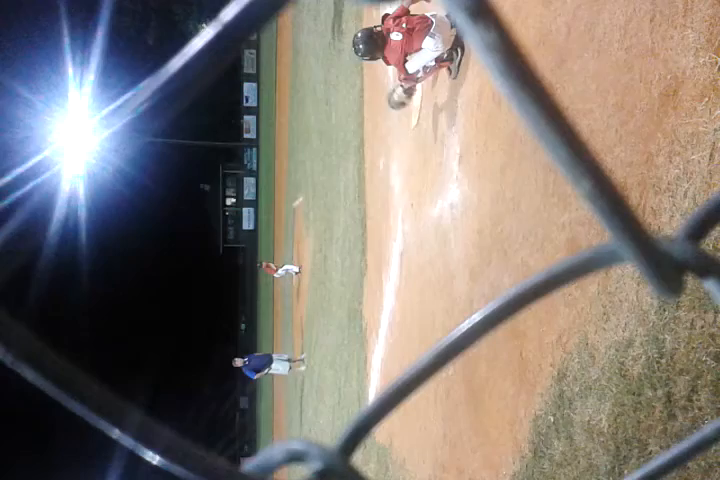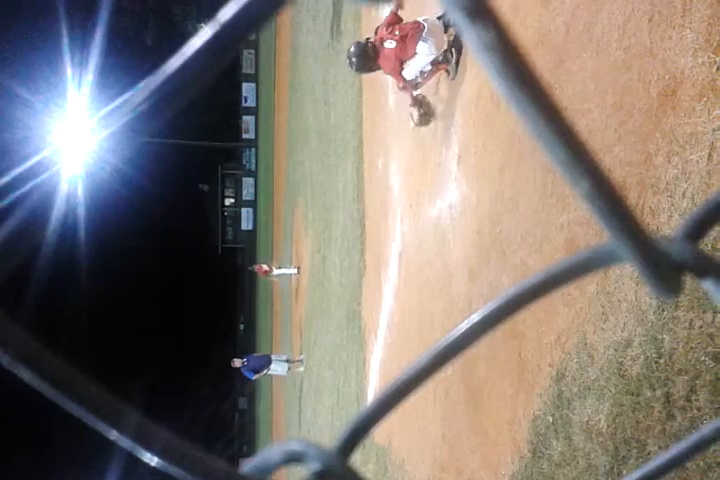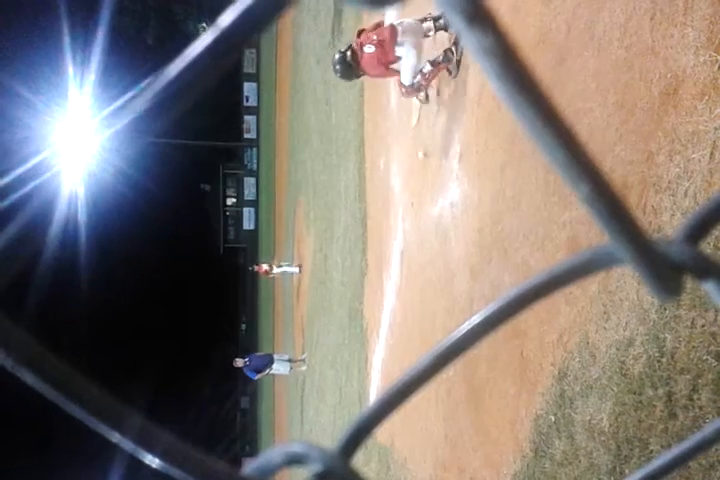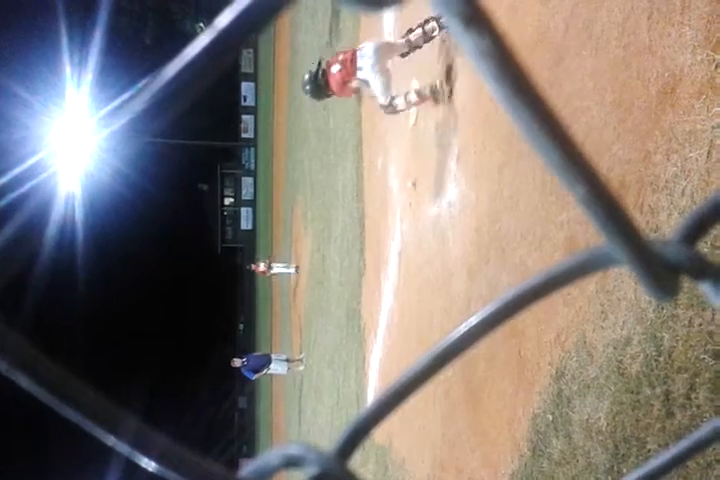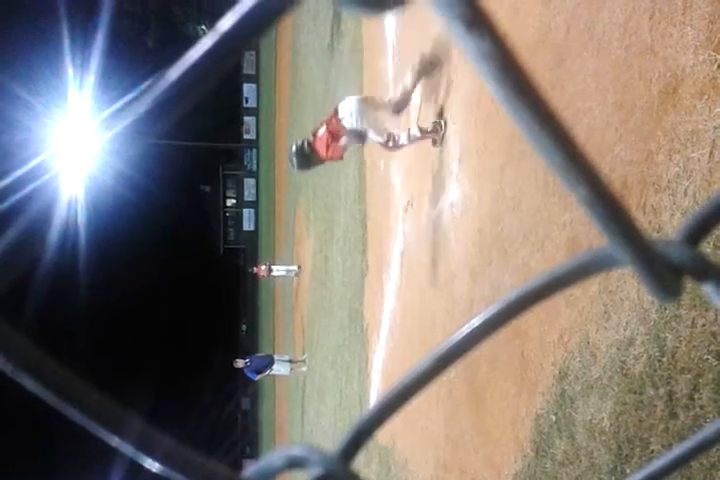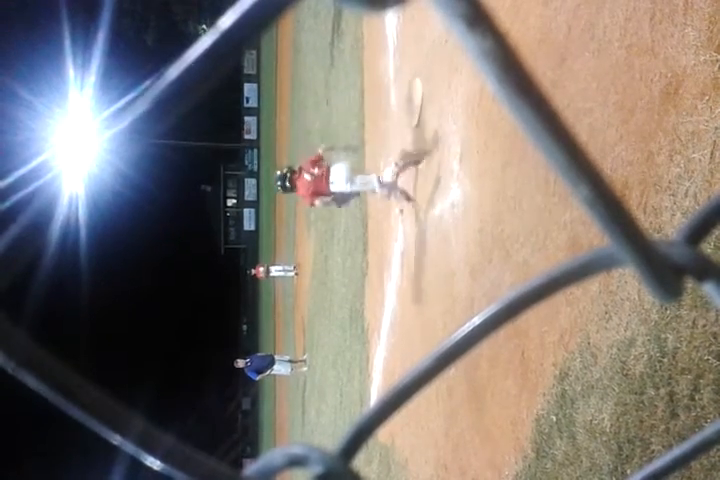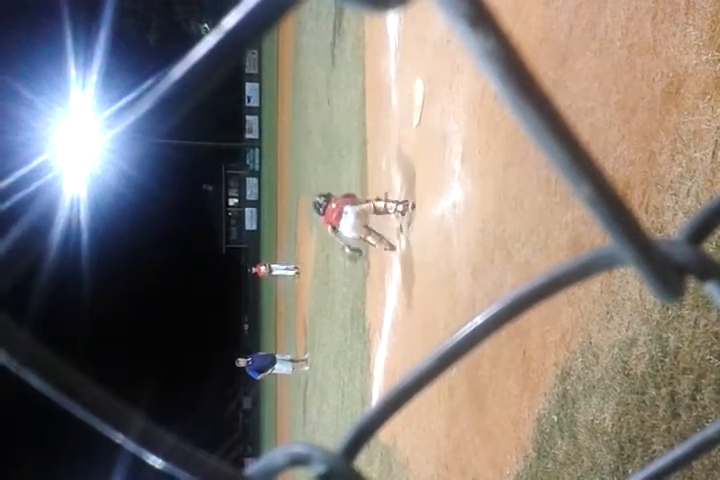
dt=0.3s
person 1, frame 1
left shoulder: (393, 56)
right shoulder: (389, 22)
left elbow: (405, 77)
left hip: (436, 42)
left knee: (412, 75)
left ankle: (450, 58)
right ankle: (452, 21)
person 1, frame 2
left shoulder: (388, 64)
right shoulder: (382, 31)
left elbow: (403, 84)
left wrist: (411, 96)
left hip: (430, 46)
left knee: (409, 81)
left ankle: (446, 59)
right ankle: (444, 22)
person 1, frame 3
left shoulder: (371, 67)
right shoulder: (362, 37)
left elbow: (400, 75)
right elbow: (380, 24)
left hip: (408, 47)
left ankle: (447, 58)
right ankle: (439, 23)
person 1, frame 4
left shoulder: (338, 87)
right shoulder: (333, 64)
left elbow: (357, 83)
left hip: (371, 67)
left knee: (390, 106)
right knee: (407, 43)
left ankle: (435, 91)
right ankle: (435, 25)
person 1, frame 5
left shoulder: (326, 152)
right shoulder: (319, 135)
left elbow: (344, 141)
left wrist: (357, 137)
left knee: (390, 143)
right knee: (397, 105)
left ankle: (431, 131)
right ankle: (422, 68)
person 1, frame 6
left shoulder: (303, 191)
right shoulder: (306, 167)
left elbow: (319, 202)
right elbow: (322, 152)
left wrist: (333, 201)
left hip: (340, 181)
right hip: (342, 169)
left knee: (378, 183)
person 1, frame 7
left shoulder: (325, 218)
right shoulder: (345, 198)
left elbow: (331, 231)
right elbow: (363, 201)
left wrist: (345, 245)
left hip: (349, 230)
left knee: (364, 232)
right knee: (375, 205)
left ankle: (387, 245)
right ankle: (402, 207)
